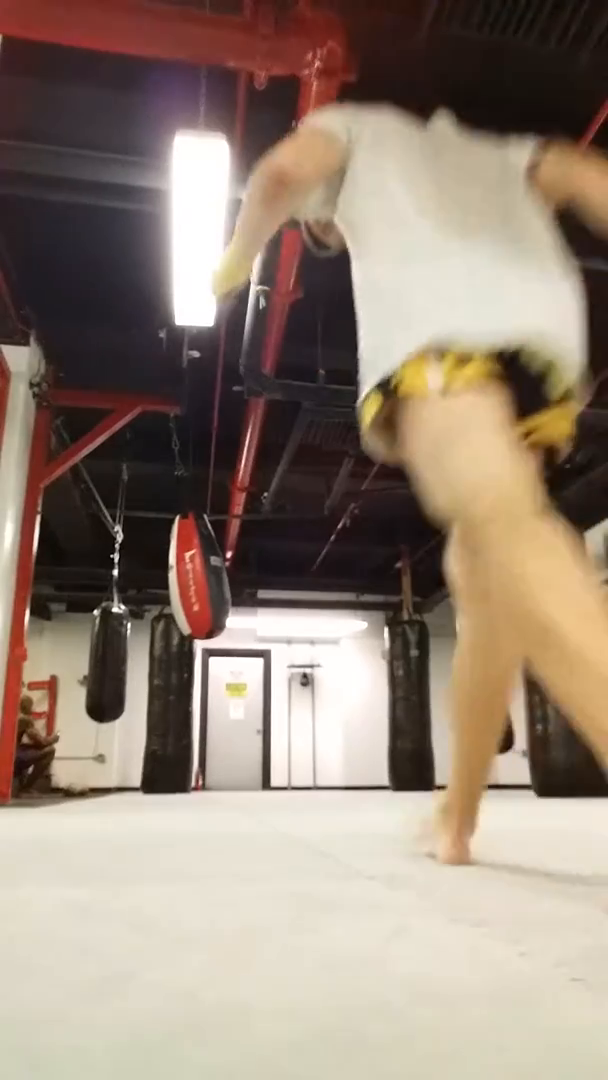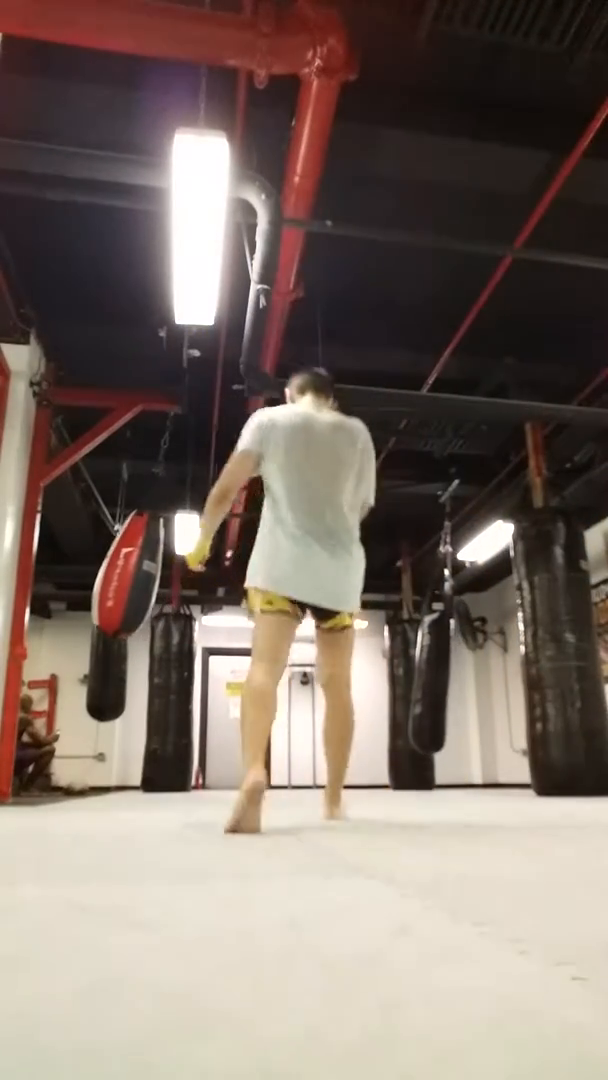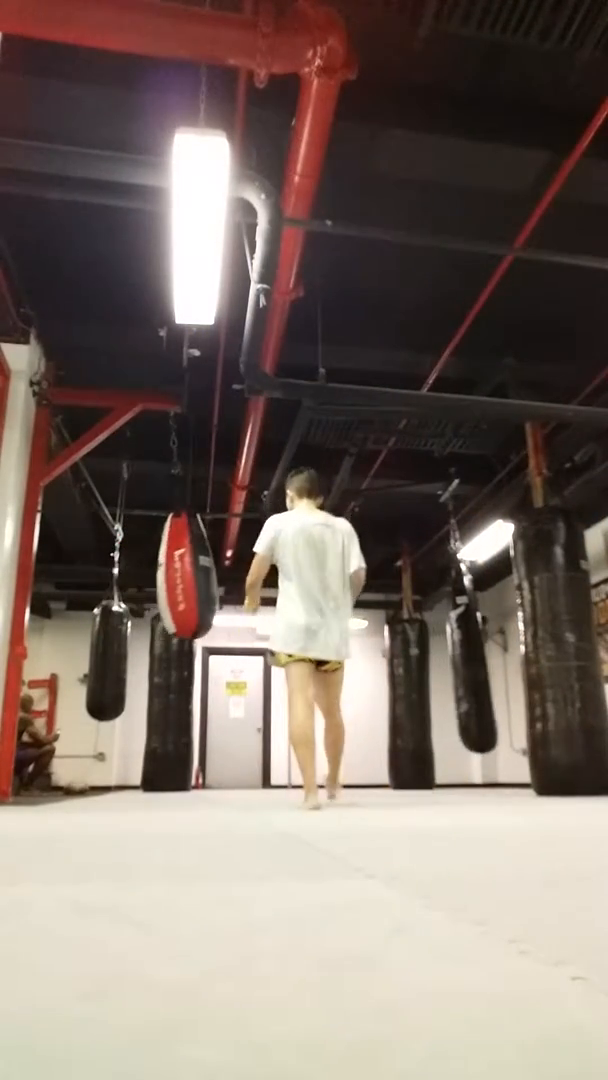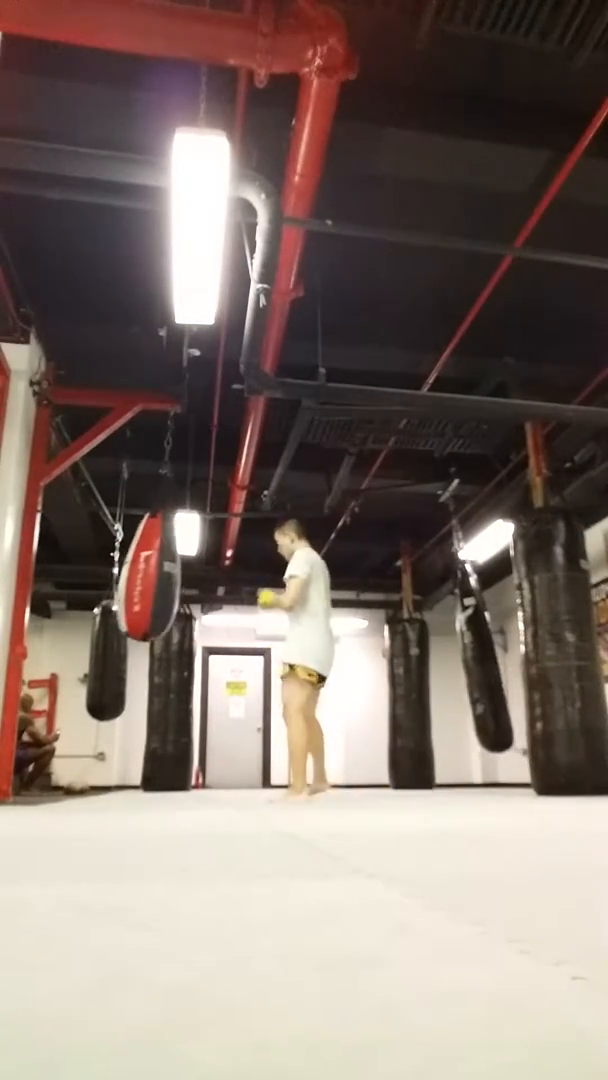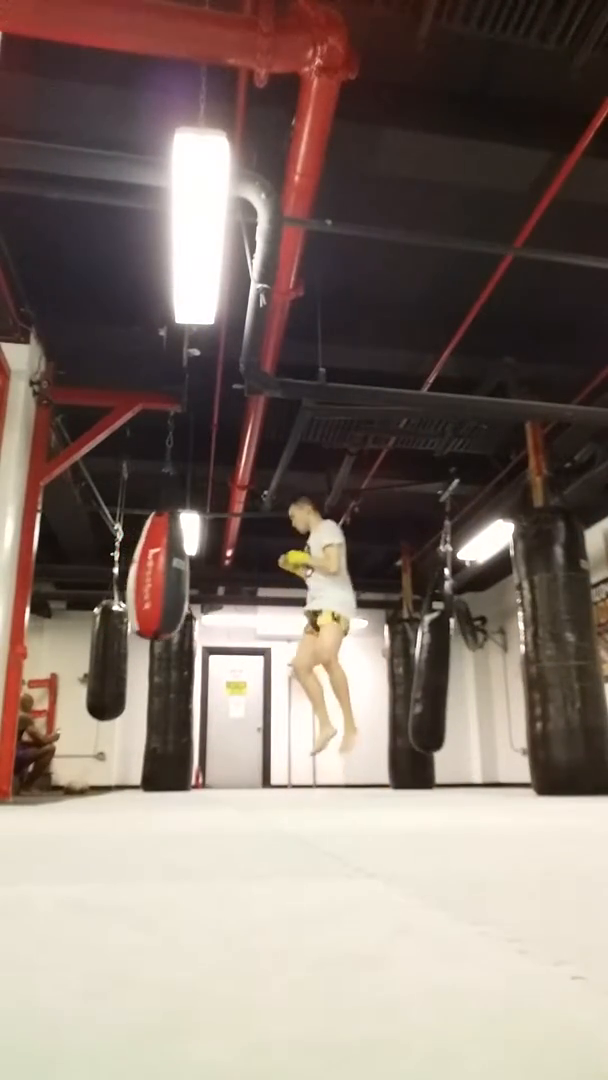
dt=1s
person 1, frame 1
left shoulder: (347, 129)
right shoulder: (482, 150)
left elbow: (285, 170)
left wrist: (238, 255)
left hip: (435, 324)
left knee: (499, 526)
right knee: (482, 572)
person 1, frame 2
left shoulder: (269, 419)
right shoulder: (358, 432)
left elbow: (225, 489)
left wrist: (202, 541)
left hip: (281, 565)
right hip: (340, 570)
left knee: (264, 669)
right knee: (336, 687)
left ankle: (254, 771)
right ankle: (334, 798)
person 1, frame 3
left shoulder: (278, 524)
right shoulder: (342, 527)
left elbow: (253, 579)
right elbow: (358, 577)
left wrist: (251, 603)
left hip: (295, 627)
right hip: (333, 630)
left knee: (300, 706)
right knee: (332, 710)
left ankle: (311, 791)
right ankle: (333, 782)
person 1, frame 4
left shoulder: (301, 557)
right shoulder: (317, 562)
left elbow: (289, 601)
left wrist: (270, 599)
right wrist: (276, 598)
left hip: (305, 647)
right hip: (318, 648)
left knee: (293, 713)
right knee: (306, 714)
left ankle: (297, 788)
right ankle: (319, 779)
person 1, frame 5
left shoulder: (328, 528)
right shoulder: (313, 538)
left elbow: (333, 566)
left wrist: (304, 559)
right wrist: (293, 567)
left hip: (334, 605)
right hip: (317, 609)
left knee: (326, 657)
right knee: (301, 666)
left ankle: (349, 726)
right ankle: (325, 725)
